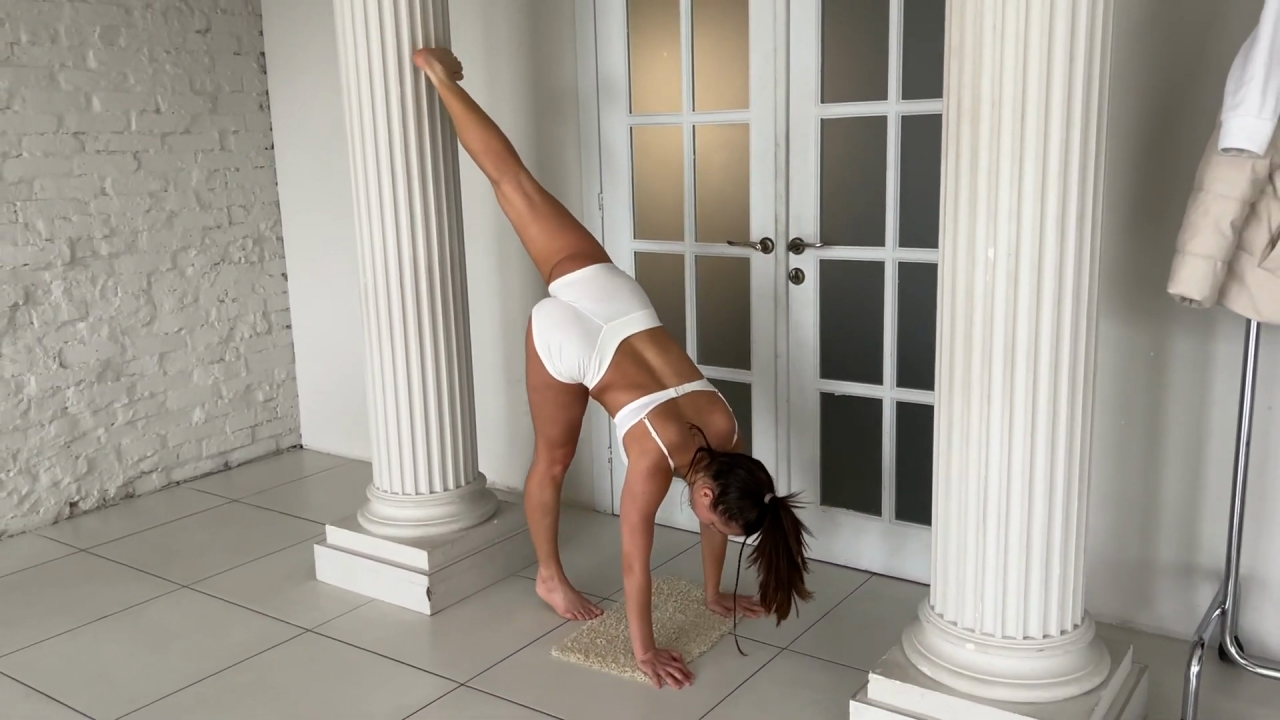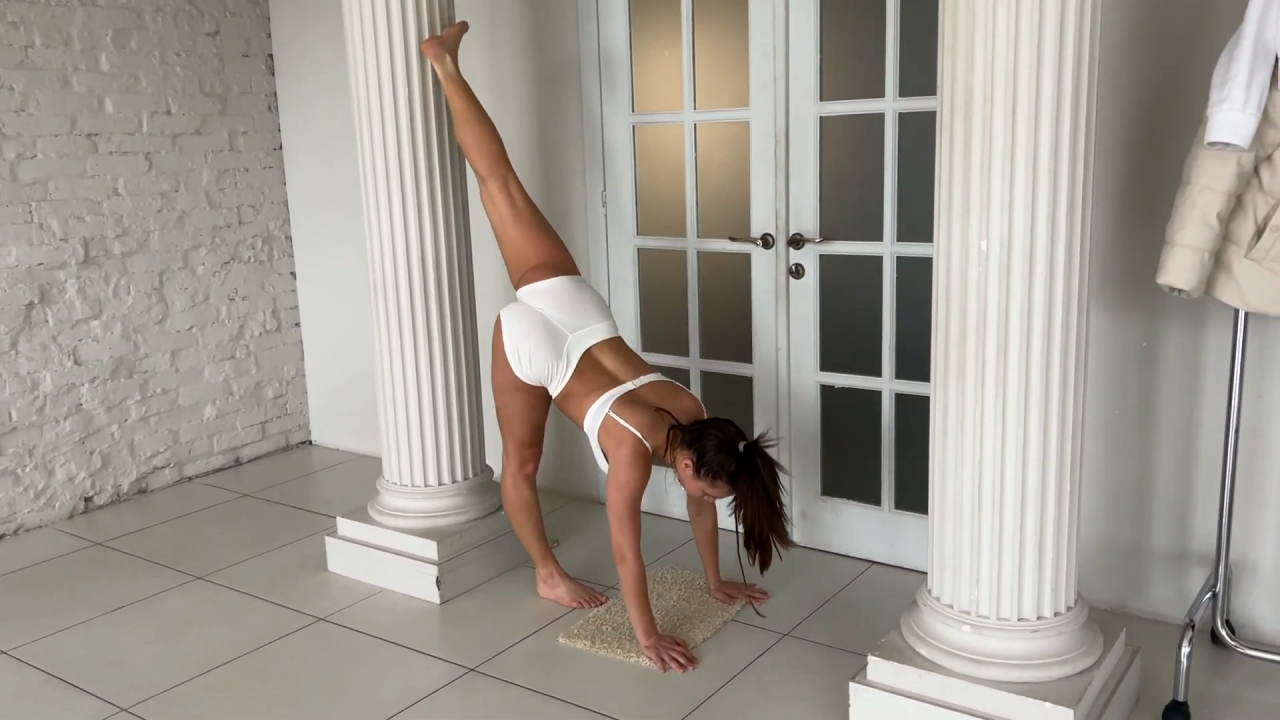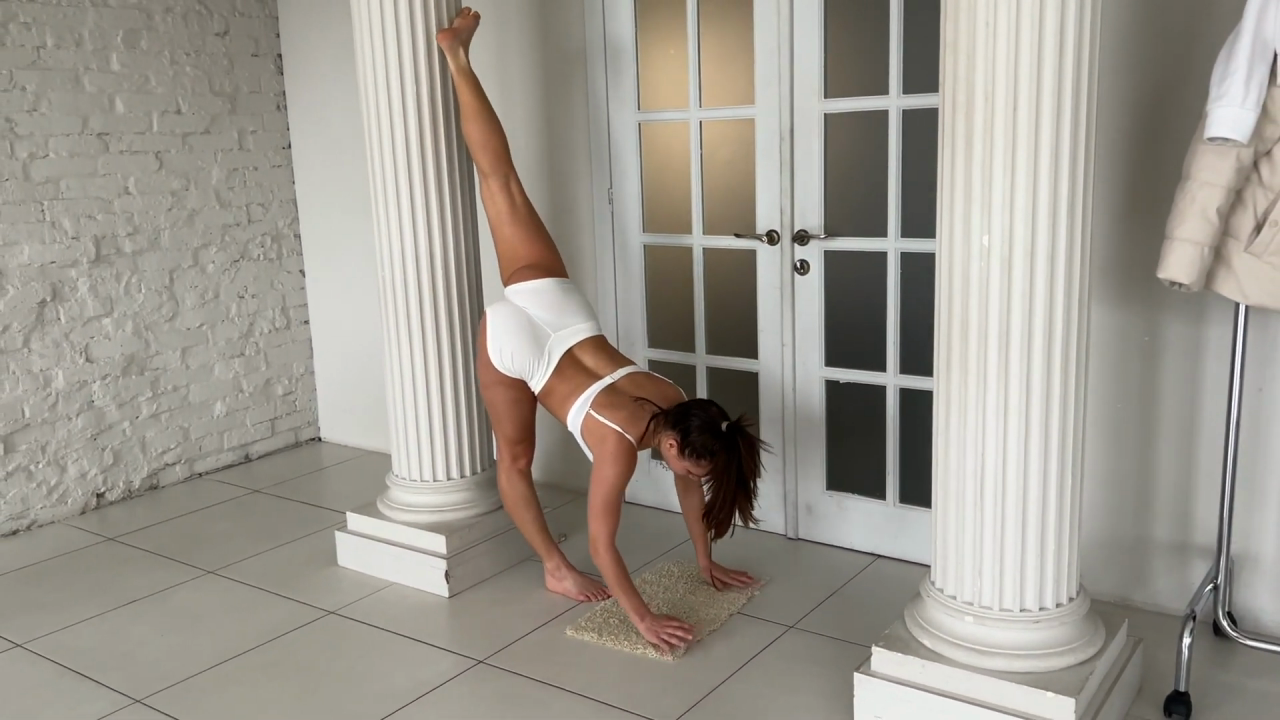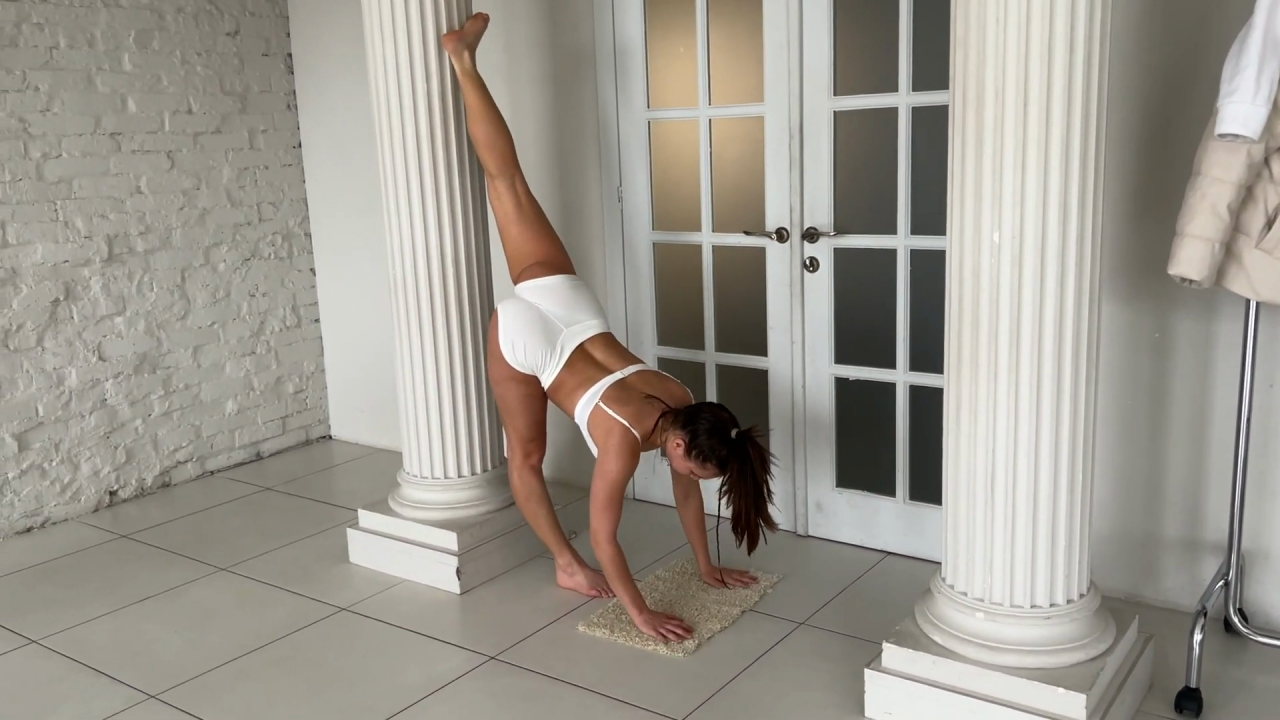
dt=0.4s
person 1, frame 1
left shoulder: (723, 438)
right shoulder: (656, 461)
left elbow: (712, 523)
right elbow: (634, 565)
left wrist: (714, 593)
right wrist: (645, 652)
left hip: (608, 297)
right hip: (569, 336)
left knee: (517, 183)
right knee: (552, 461)
left ankle: (443, 74)
right ankle: (549, 579)
person 1, frame 2
left shoulder: (694, 424)
right shoulder: (635, 450)
left elbow: (700, 510)
right elbow: (626, 553)
left wrist: (716, 582)
right wrist: (648, 638)
left hip: (569, 304)
right hip: (533, 340)
left knee: (502, 184)
right knee: (521, 463)
left ankle: (448, 65)
person 1, frame 3
left shoulder: (678, 411)
right shoulder: (620, 443)
left elbow: (689, 489)
right elbow: (602, 540)
left wrist: (707, 563)
right wrist: (642, 617)
left hip: (551, 304)
right hip: (513, 336)
left knee: (503, 180)
right knee: (515, 459)
left ankle: (460, 55)
person 1, frame 4
left shoulder: (684, 411)
right shoulder: (624, 439)
left elbow: (686, 492)
right elbow: (604, 535)
left wrist: (706, 567)
right wrist: (641, 614)
left hip: (562, 300)
right hip: (524, 332)
left knee: (508, 180)
right knee: (526, 456)
left ankle: (466, 58)
